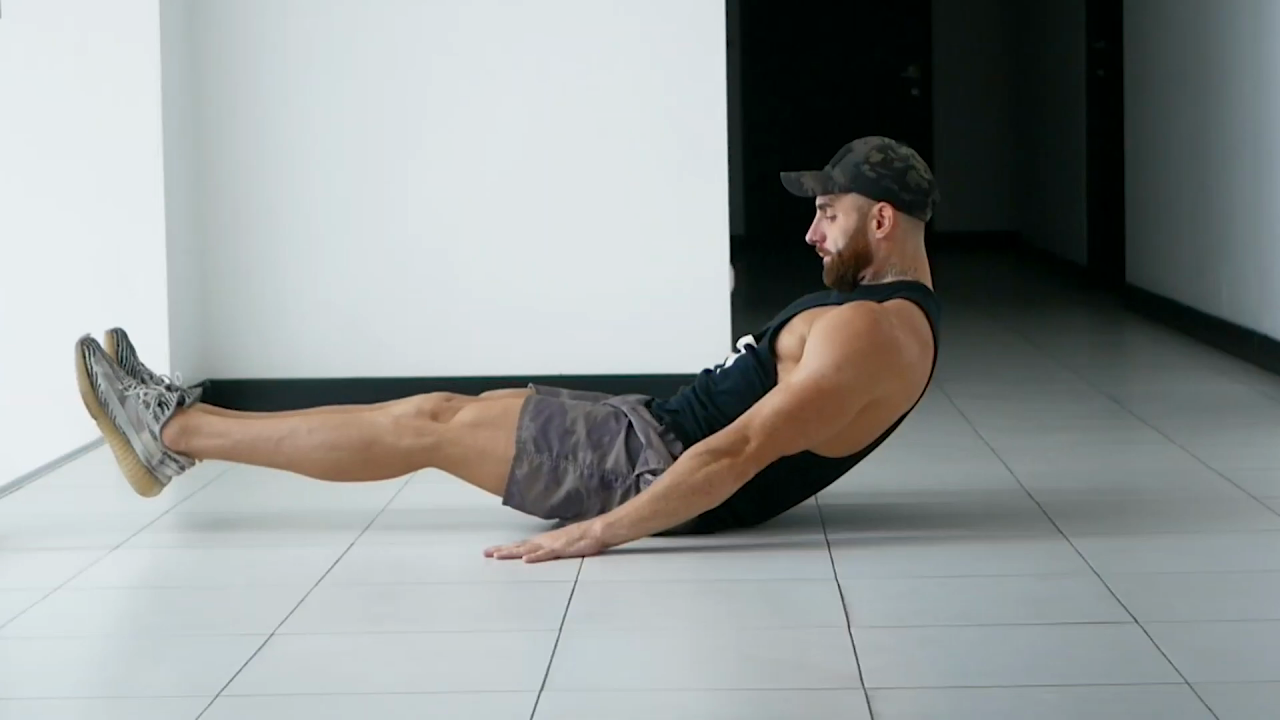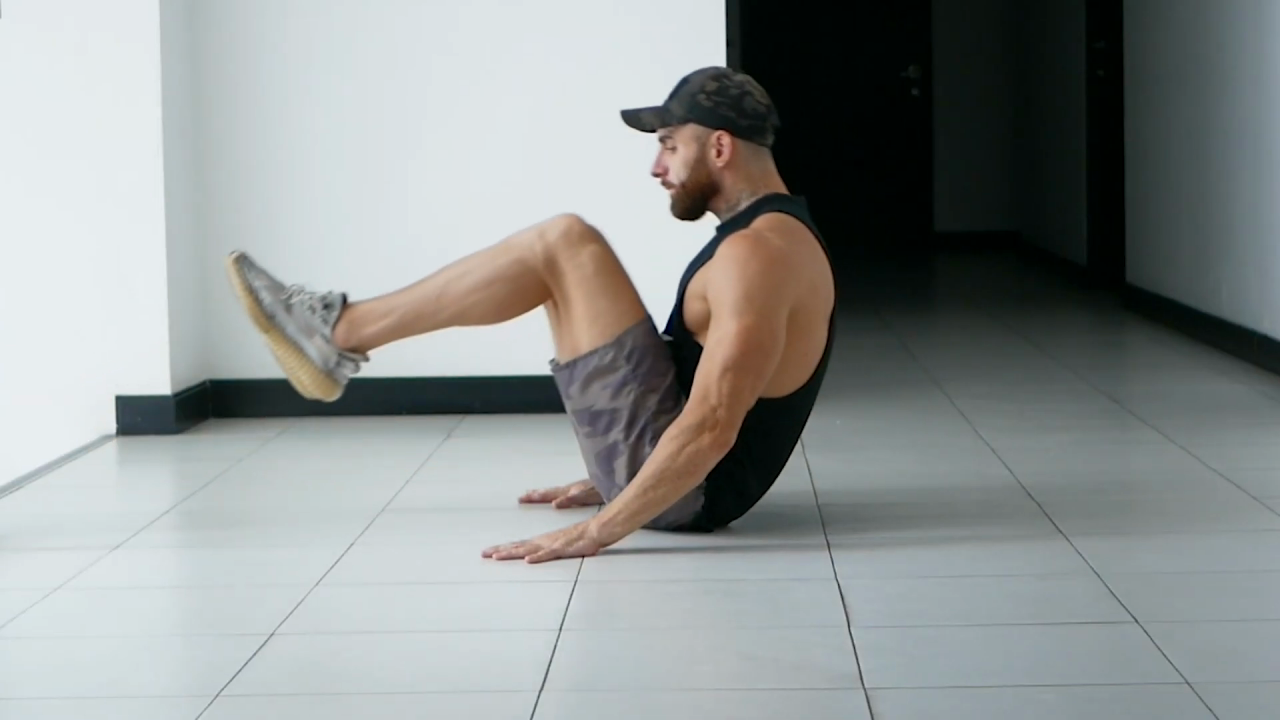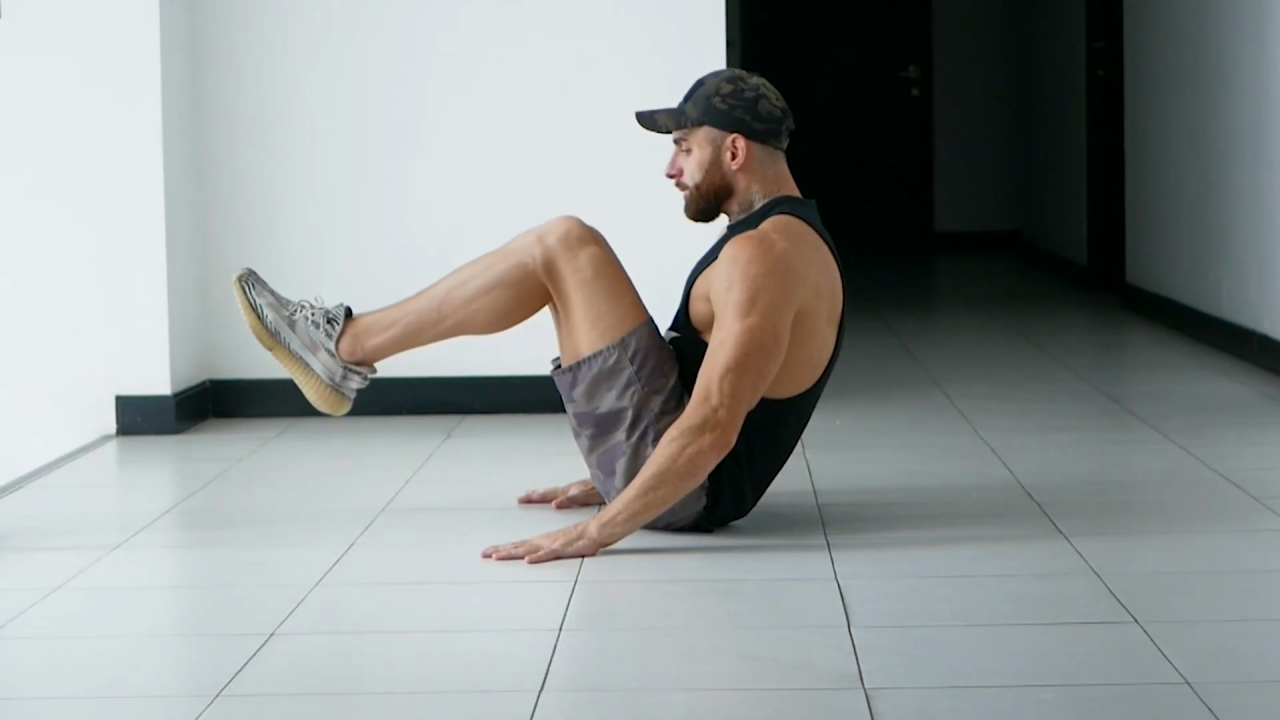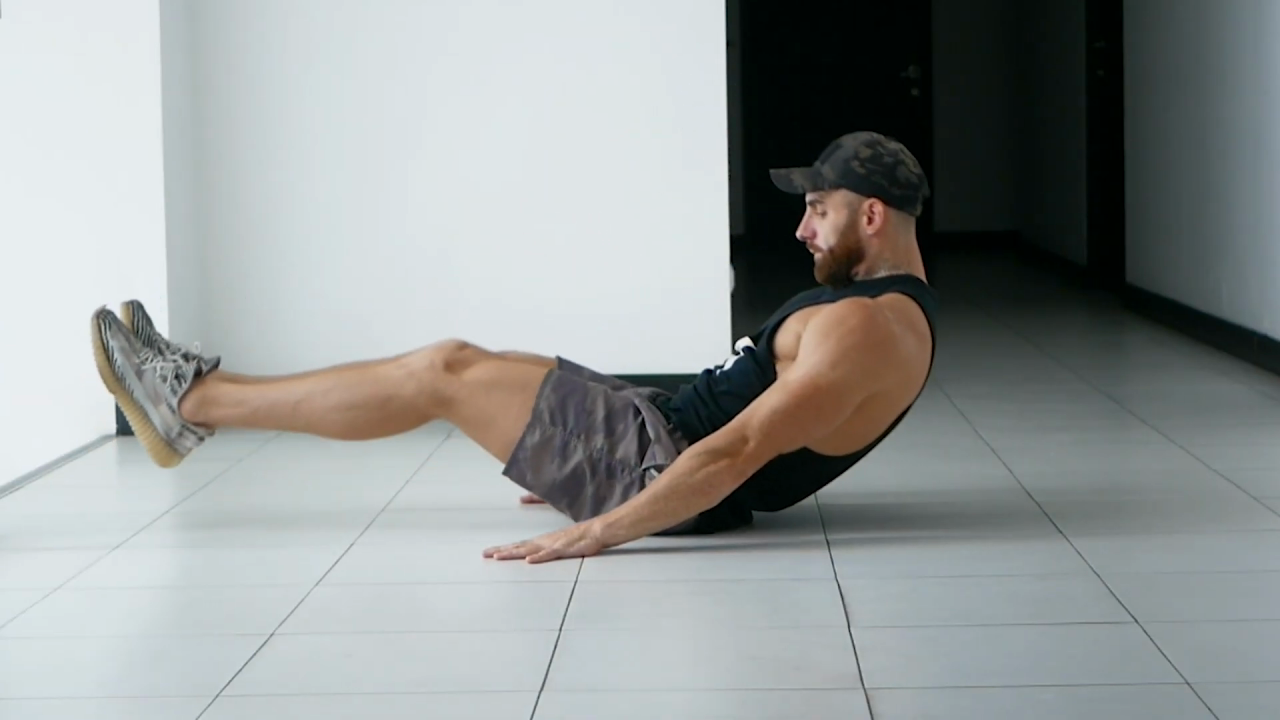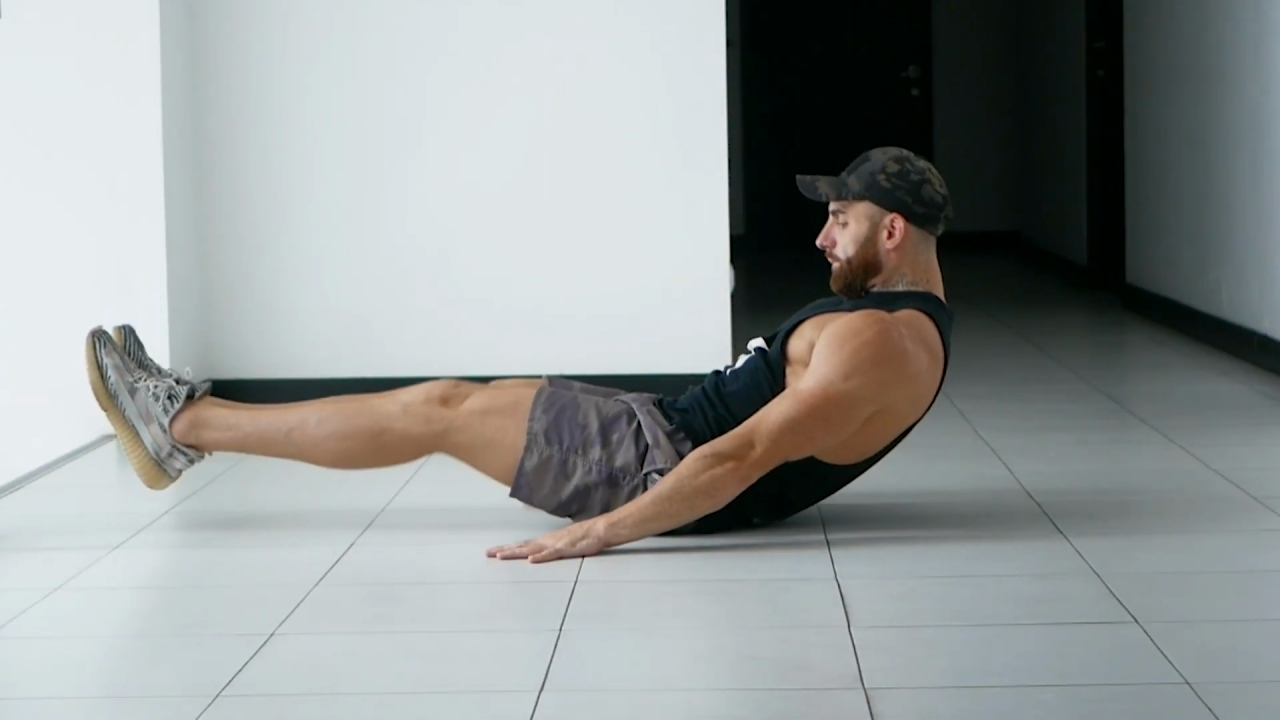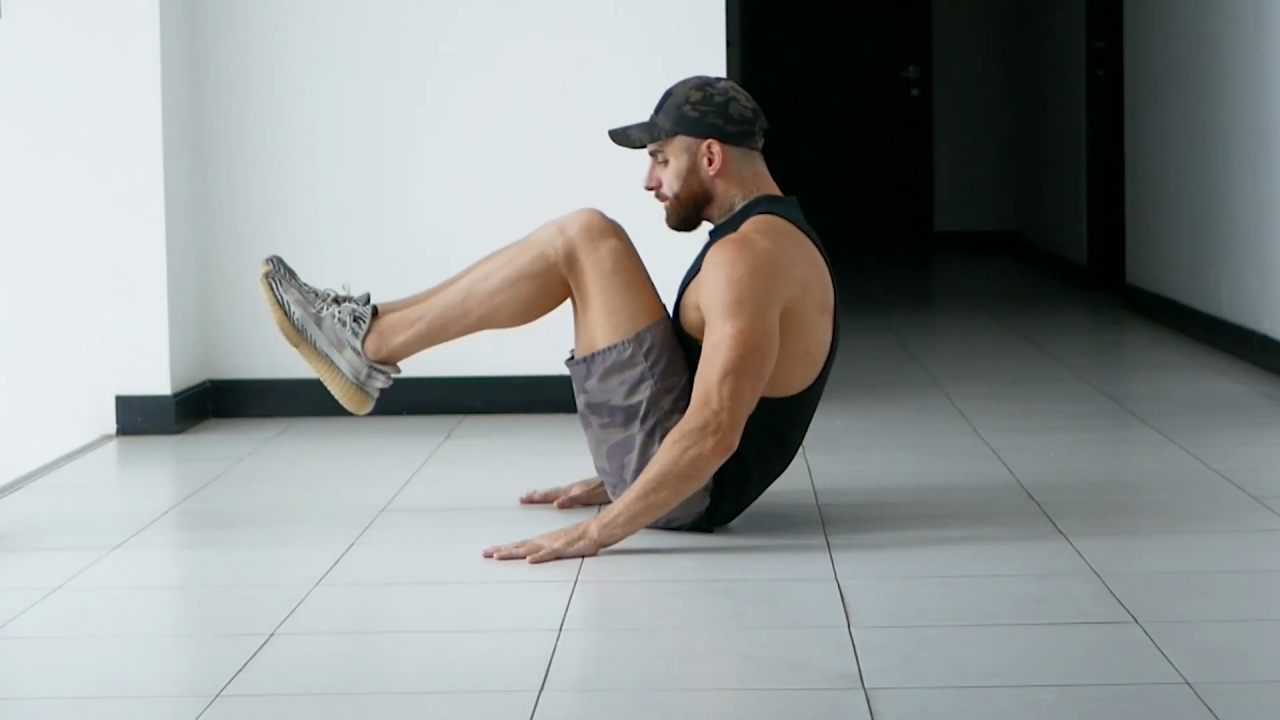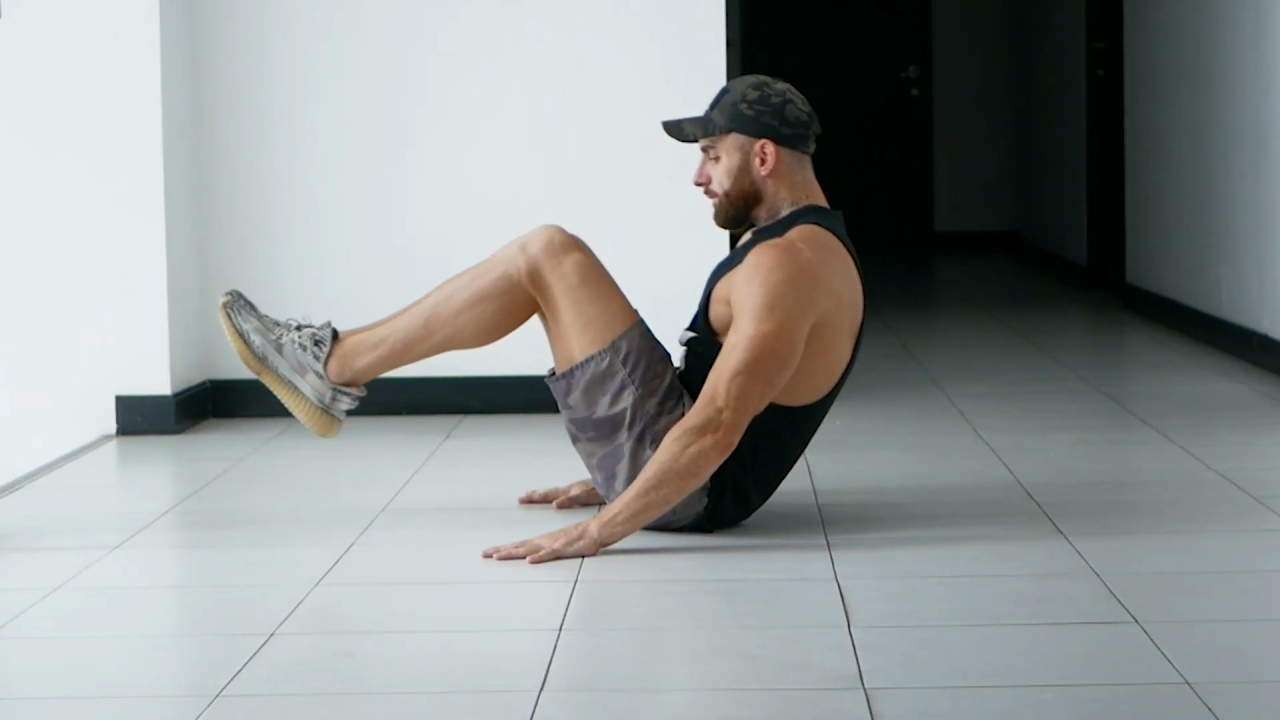
dt=0.5s
person 1, frame 1
left shoulder: (870, 333)
right shoulder: (887, 311)
left elbow: (737, 455)
left wrist: (600, 531)
right wrist: (606, 493)
left hip: (656, 461)
right hip: (662, 435)
left knee: (428, 424)
right knee: (442, 415)
left ankle: (175, 431)
right ankle: (182, 424)
person 1, frame 2
left shoulder: (758, 253)
right shoulder: (771, 230)
left elbow: (710, 429)
left wrist: (598, 532)
right wrist: (609, 480)
left hip: (686, 486)
right hip: (676, 470)
left knee: (565, 241)
right knee: (560, 253)
left ankle: (340, 333)
right ankle: (345, 330)
person 1, frame 3
left shoulder: (763, 255)
right shoulder: (783, 237)
left elbow: (712, 428)
left wrist: (597, 532)
right wrist: (611, 478)
left hip: (687, 487)
right hip: (683, 469)
left knee: (565, 244)
right knee: (561, 255)
left ankle: (345, 346)
right ankle: (349, 344)
person 1, frame 4
left shoulder: (869, 331)
right shoulder: (884, 306)
left elbow: (738, 453)
left wrist: (598, 531)
right wrist: (597, 473)
left hip: (657, 456)
right hip: (662, 433)
left knee: (443, 370)
right knee: (458, 368)
left ankle: (189, 401)
right ankle: (198, 397)
person 1, frame 5
left shoulder: (882, 342)
right shoulder: (902, 313)
left elbow: (743, 458)
left wrist: (601, 531)
right wrist: (609, 481)
left hip: (666, 463)
right hip: (666, 431)
left knee: (440, 409)
right knee: (454, 401)
left ankle: (183, 425)
right ankle: (189, 418)
person 1, frame 6
left shoulder: (747, 253)
right shoulder: (772, 234)
left elbow: (713, 432)
left wrist: (599, 532)
right wrist: (620, 478)
left hip: (692, 485)
right hip: (683, 469)
left knee: (586, 235)
right knee: (581, 249)
left ankle: (367, 341)
right ankle: (372, 337)
person 1, frame 7
left shoulder: (787, 263)
right shoulder: (808, 244)
left elbow: (714, 429)
left wrist: (599, 531)
right wrist: (616, 480)
left hip: (692, 488)
right hip: (688, 474)
left knee: (548, 254)
right knee: (547, 263)
left ankle: (334, 366)
right ankle: (339, 362)
